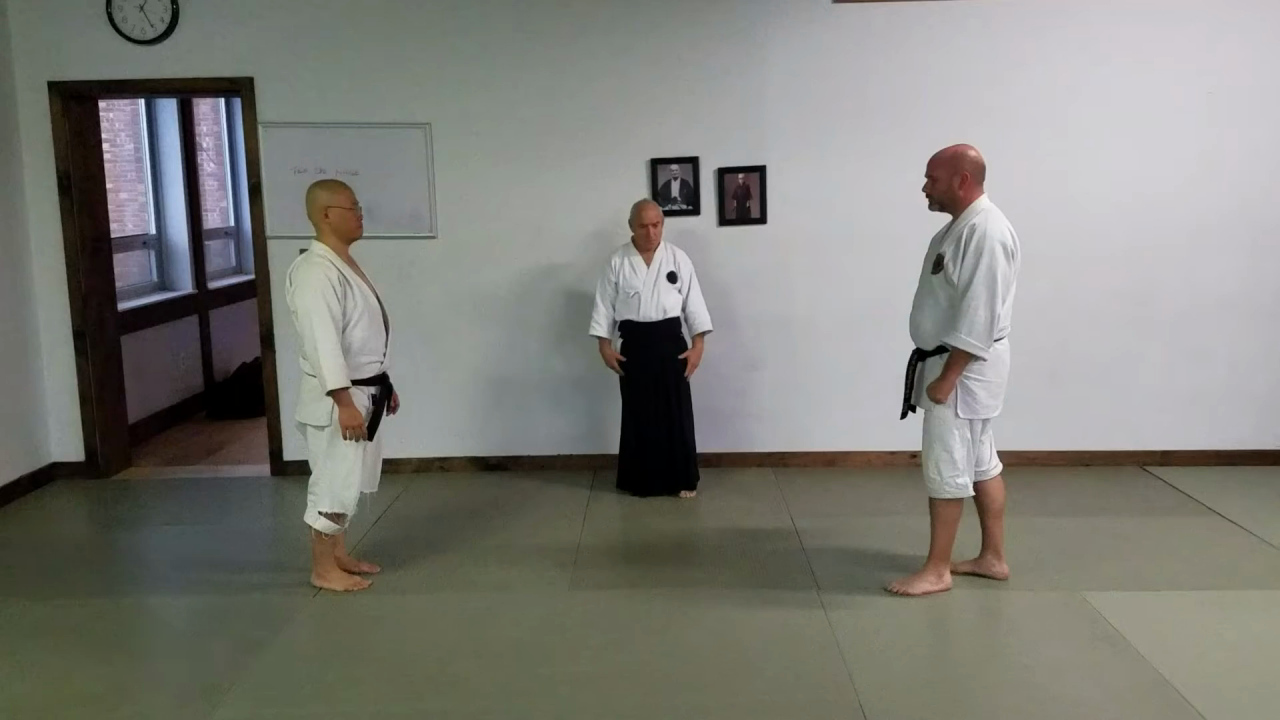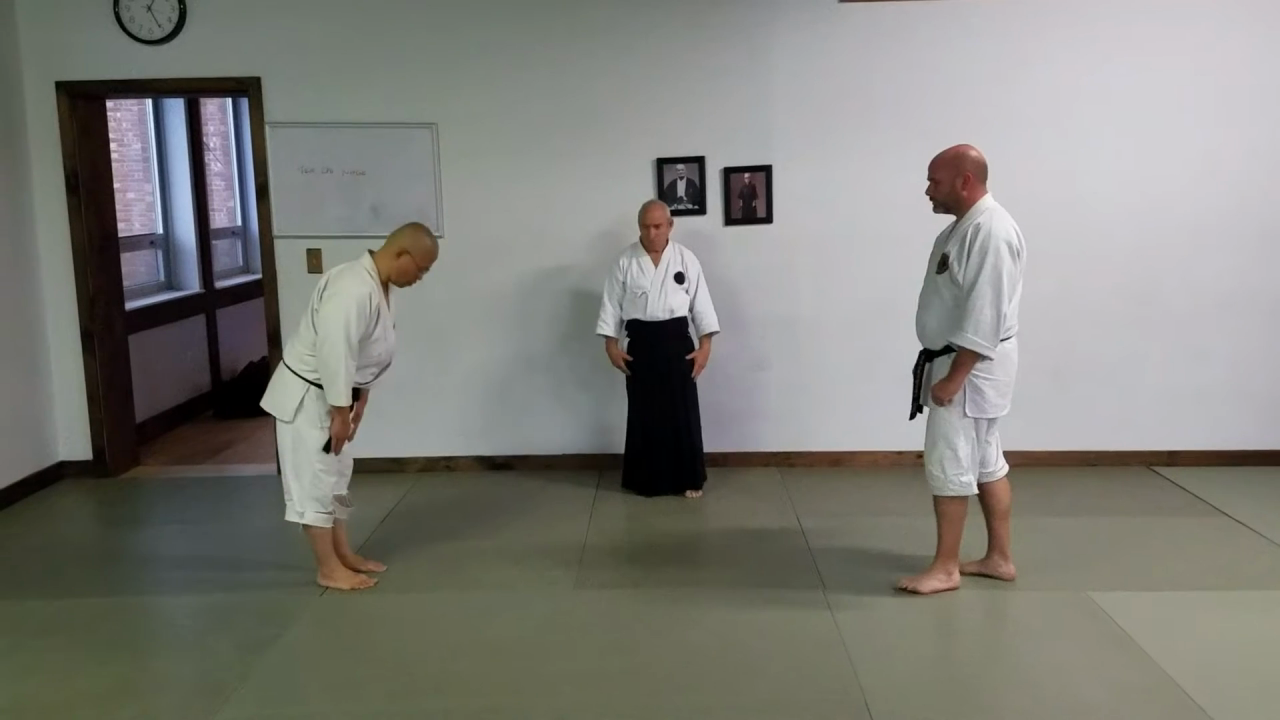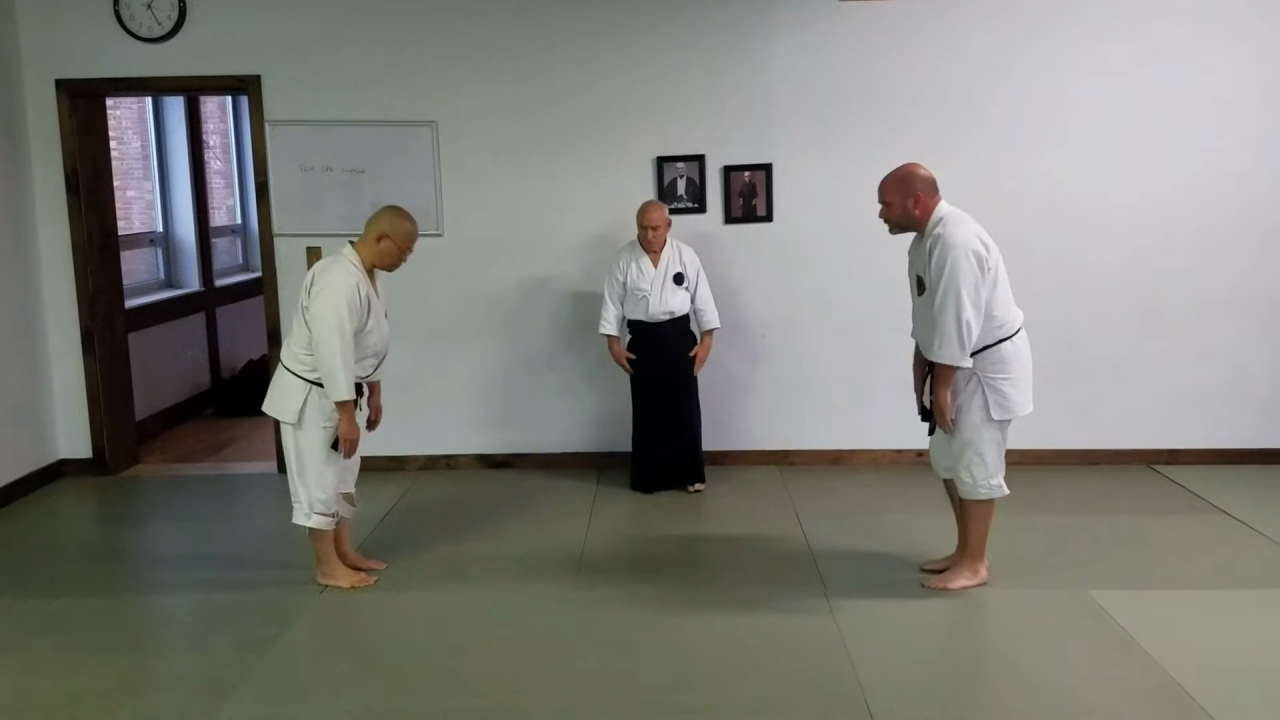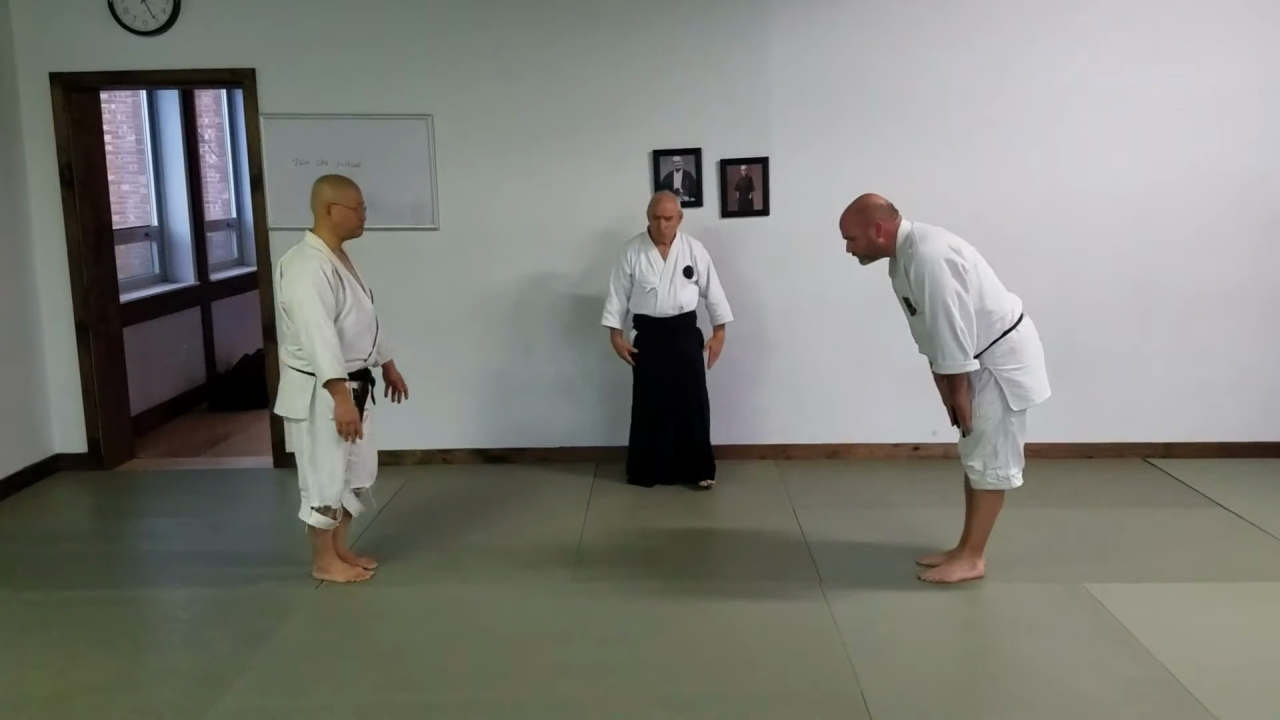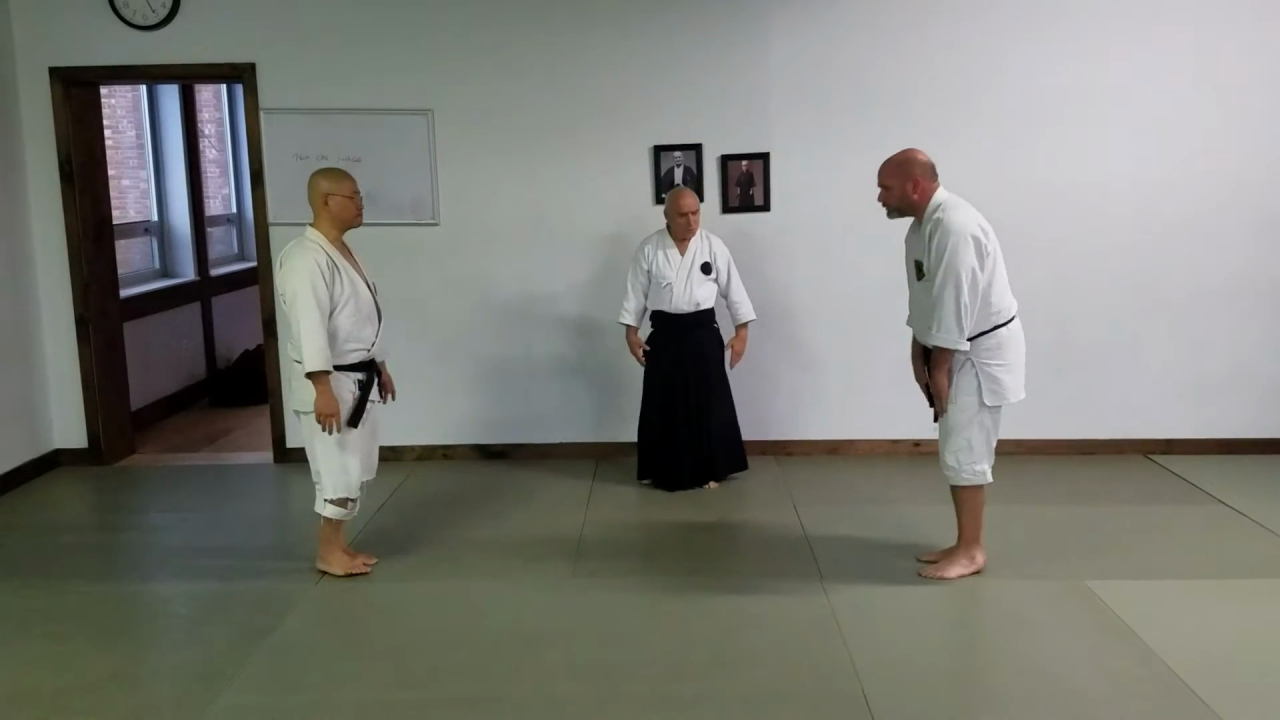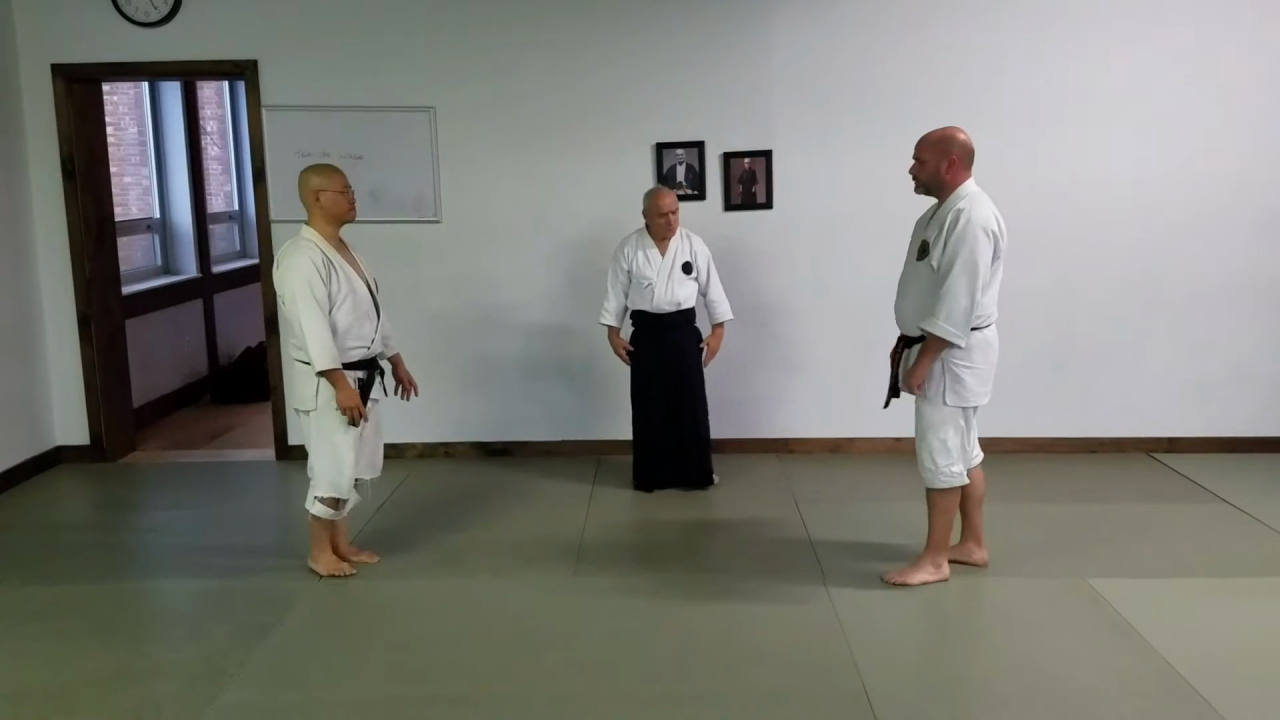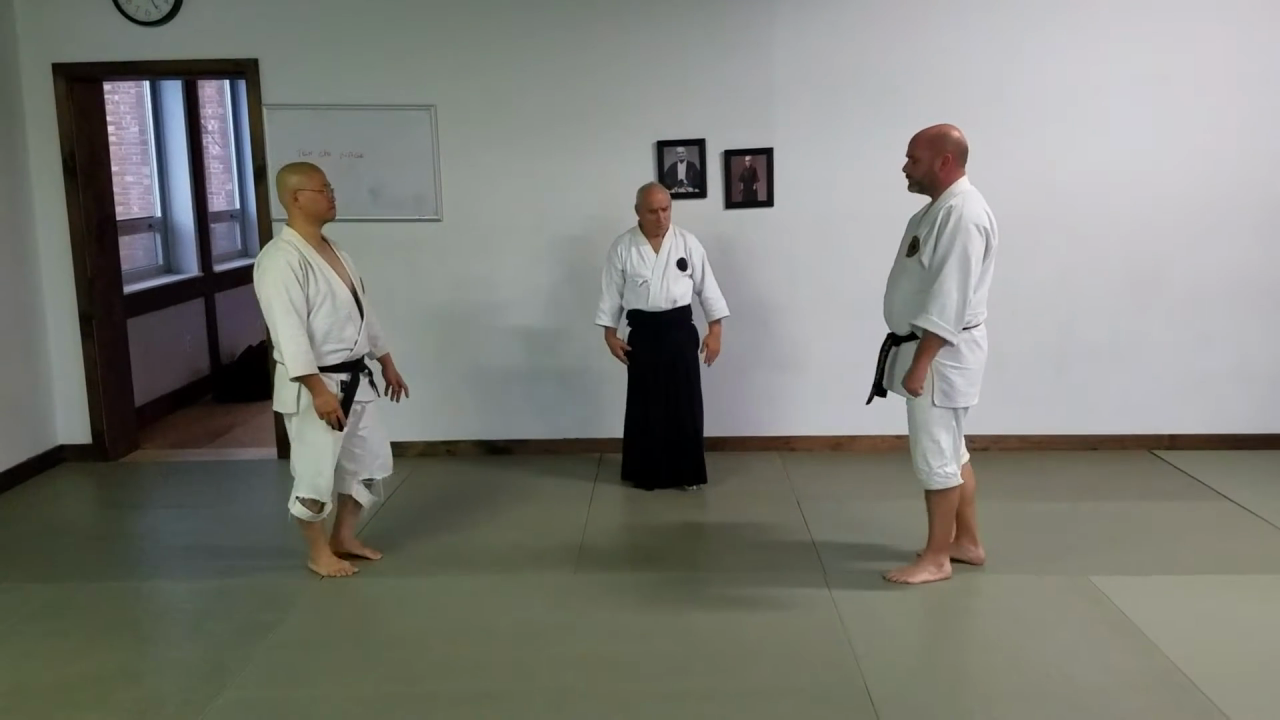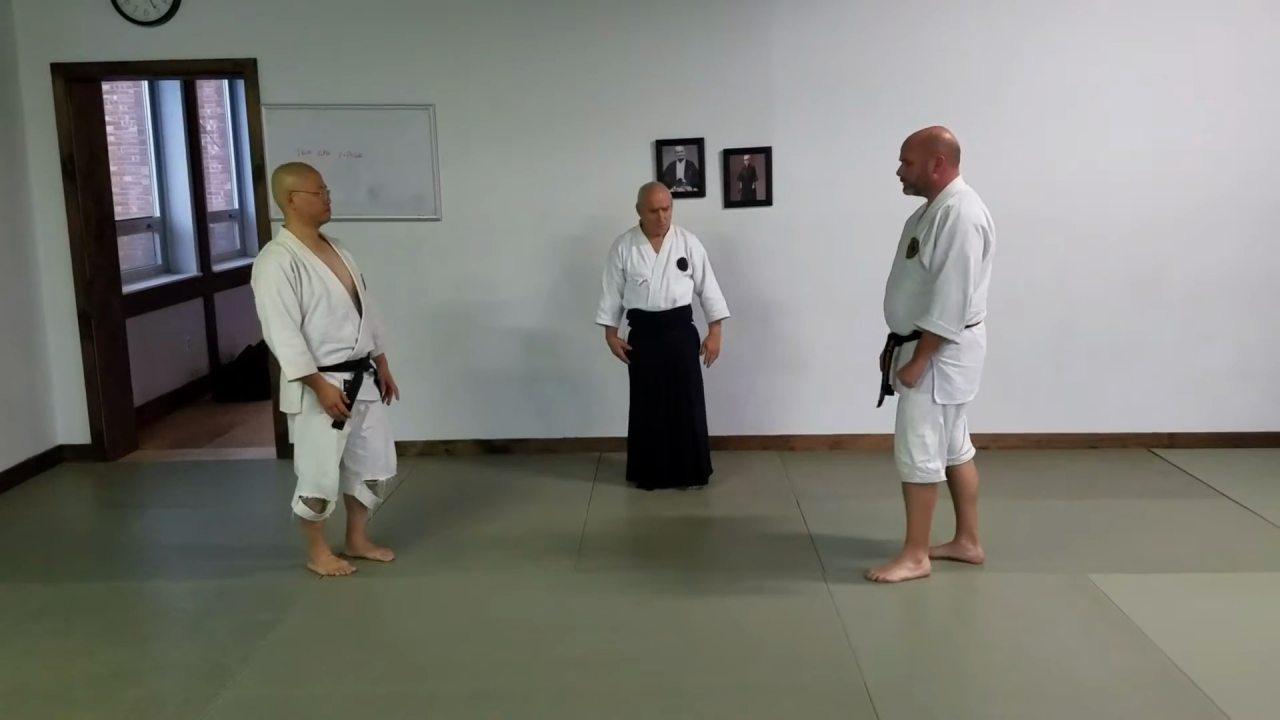
dt=0.5s
person 1, frame 1
left shoulder: (985, 231)
right shoulder: (963, 226)
left elbow: (979, 317)
left wrist: (948, 377)
left hip: (963, 368)
right hip: (951, 362)
left knee: (946, 465)
right knee: (980, 461)
left ankle: (937, 569)
right ankle: (993, 557)
person 1, frame 2
left shoulder: (991, 230)
right shoulder: (965, 225)
left elbow: (985, 317)
left wrist: (953, 378)
right wrist: (941, 368)
left hip: (972, 367)
right hip: (956, 363)
left knee: (948, 465)
right knee: (984, 462)
left ankle: (946, 566)
right ankle: (999, 558)
person 1, frame 3
left shoulder: (954, 240)
right shoulder: (929, 237)
left elbow: (956, 323)
right elbow: (929, 314)
left wrist: (941, 388)
right wrist: (921, 366)
left hip: (988, 366)
right hip: (966, 365)
left knee: (976, 466)
right knee: (948, 460)
left ankle: (973, 564)
right ankle: (966, 551)
person 1, frame 4
left shoulder: (926, 256)
right shoulder: (905, 252)
left elbow: (952, 330)
right elbow: (933, 330)
left wrist: (959, 392)
right wrist: (945, 387)
left hip: (1002, 356)
right hip: (983, 356)
left knee: (990, 458)
right knee: (976, 454)
left ankle: (971, 557)
right ankle: (966, 547)
person 1, frame 5
left shoulder: (953, 226)
right shoulder: (924, 224)
left elbow: (954, 307)
right elbow: (924, 301)
left wrist: (940, 370)
right wrist: (919, 357)
left hip: (983, 352)
right hip: (964, 351)
left knee: (963, 453)
right knee: (961, 449)
left ankle: (969, 551)
right ankle: (967, 545)
person 1, frame 6
left shoulder: (970, 216)
right shoulder: (944, 210)
left elbow: (957, 303)
left wrist: (922, 360)
right wrist: (906, 345)
left hip: (951, 354)
right hip: (937, 350)
left knee: (940, 456)
right knee: (962, 451)
left ankle: (934, 560)
right ankle: (972, 544)
person 1, frame 7
left shoulder: (962, 213)
right shoulder: (940, 208)
left elbow: (949, 300)
left wrist: (920, 364)
right wrist: (916, 356)
left hip: (941, 353)
right hip: (925, 347)
left knee: (936, 455)
right knee: (949, 451)
left ankle: (936, 558)
right ankle: (967, 543)
person 1, frame 8
left shoulder: (960, 215)
right shoulder: (933, 210)
left elbow: (950, 302)
left wrist: (919, 360)
right wrist: (896, 346)
left hip: (940, 352)
right hip: (924, 347)
left knee: (918, 451)
right knee: (952, 446)
left ankle: (915, 555)
right ankle: (967, 541)
person 2, frame 1
left shoulder: (344, 263)
right shoulder: (314, 272)
right elbow: (323, 343)
left wrist: (384, 384)
right wrist: (345, 403)
left hip: (364, 390)
right hip: (338, 397)
left knee: (349, 480)
right knee: (334, 481)
left ankle: (338, 556)
right ankle: (323, 570)
person 2, frame 2
left shoulder: (379, 285)
right shoulder: (353, 289)
left elbow: (368, 354)
right elbow: (336, 354)
left wrist: (358, 401)
right wrist: (340, 413)
left hip: (330, 394)
right hip: (306, 395)
left knee: (334, 476)
right knee: (313, 481)
left ankle: (344, 554)
right ankle: (328, 569)
person 2, frame 3
left shoulder: (365, 275)
right shoulder: (339, 281)
left elbow: (366, 345)
right elbow: (333, 352)
left wrist: (374, 393)
right wrist: (347, 412)
left hip: (333, 394)
right hip: (308, 396)
left knee: (342, 475)
right knee: (318, 480)
left ankle: (345, 553)
right ankle: (328, 566)
person 2, frame 4
left shoulder: (338, 257)
right shoulder: (307, 265)
left elbow: (362, 321)
right elbow: (318, 335)
left wrist: (387, 365)
right wrist: (340, 397)
left hip: (350, 384)
right hip: (319, 391)
left knee: (356, 472)
right knee: (326, 477)
left ankle: (339, 548)
right ankle: (324, 561)
person 2, frame 5
left shoulder: (342, 251)
right shoulder: (306, 258)
right elbow: (309, 328)
left wrist: (380, 367)
right wrist: (323, 390)
left hip: (358, 378)
right hip: (330, 381)
left knee: (355, 467)
right knee: (339, 468)
left ankle: (338, 545)
right ankle: (328, 552)
person 2, frame 6
left shoulder: (343, 249)
right shoulder: (302, 257)
left elbow: (371, 312)
right elbow: (313, 327)
left wrist: (396, 361)
right wrist: (340, 385)
left hip: (361, 375)
right hip: (327, 382)
left knee: (354, 466)
right knee: (332, 468)
left ankle: (339, 542)
right ankle: (319, 551)
person 2, frame 7
left shoulder: (332, 250)
right shoulder: (281, 259)
left elbow: (360, 311)
right elbow: (288, 332)
left wrist: (386, 362)
right wrist: (318, 390)
left hip: (354, 378)
right hip: (315, 384)
left knee: (369, 460)
right knee: (316, 472)
left ankle: (344, 536)
right ankle: (318, 552)
person 2, frame 8
left shoulder: (336, 249)
right shoulder: (277, 260)
left elbow: (364, 309)
right elbow: (283, 334)
left wrist: (382, 364)
right wrist: (320, 385)
left hip: (360, 378)
right hip: (317, 385)
left knee: (372, 463)
right knee: (319, 471)
left ankle: (356, 540)
right ankle: (318, 552)
person 3, frame 1
left shoulder: (677, 258)
right shoulder: (618, 261)
left elbow: (693, 301)
right elbow: (605, 304)
left wrist: (698, 344)
right wrist: (605, 346)
left hip: (670, 342)
right hip: (634, 345)
left knee: (677, 412)
right knee: (638, 414)
left ankle: (682, 479)
right ankle: (639, 480)
person 3, frame 2
left shoulder: (685, 258)
right shoulder: (626, 260)
left elbow: (700, 302)
right elbow: (612, 304)
left wrist: (705, 345)
right wrist: (612, 345)
left hip: (677, 342)
right hip: (641, 344)
left knee: (683, 412)
right knee: (644, 414)
left ankle: (688, 479)
right ankle: (645, 479)
person 3, frame 3
left shoulder: (684, 255)
right shoulder: (624, 259)
left elbow: (702, 298)
right elbow: (613, 302)
left wrist: (706, 340)
right wrist: (614, 344)
left hip: (679, 338)
right hip: (642, 342)
left knee: (684, 407)
right knee: (647, 411)
left ankle: (690, 474)
right ankle: (649, 476)
person 3, frame 4
left shoulder: (693, 249)
right shoulder: (632, 251)
left elbow: (712, 291)
right elbow: (618, 295)
left wrist: (719, 332)
right wrist: (616, 335)
left hip: (685, 334)
right hip: (648, 336)
left knee: (692, 403)
right knee: (649, 406)
left ankle: (699, 470)
right ankle: (647, 470)
person 3, frame 5
left shoulder: (713, 246)
right shoulder: (649, 248)
left elbow: (732, 289)
right elbow: (636, 292)
left wrist: (741, 331)
right wrist: (631, 333)
left hip: (702, 333)
right hip: (664, 334)
left knee: (708, 404)
right knee: (660, 406)
left ankle: (707, 470)
right ankle: (660, 471)
person 3, frame 6
left shoulder: (693, 244)
right shoulder: (629, 248)
left elbow: (711, 288)
right elbow: (617, 292)
left wrist: (717, 330)
right wrist: (613, 333)
left hip: (683, 332)
right hip: (646, 334)
left knee: (690, 403)
right knee: (648, 407)
left ankle: (695, 471)
right ankle: (650, 473)
person 3, frame 7
left shoulder: (687, 242)
right shoulder: (622, 247)
left elbow: (706, 286)
right elbow: (612, 292)
left wrist: (715, 329)
right wrist: (610, 333)
left hip: (680, 331)
right hip: (643, 334)
left knee: (685, 403)
right knee: (645, 406)
left ankle: (687, 472)
right ankle: (647, 472)
person 3, frame 8
left shoulder: (688, 242)
right shoulder: (623, 246)
left elbow: (707, 287)
right elbow: (612, 292)
left wrist: (715, 331)
right wrist: (611, 334)
left hip: (680, 331)
right hip: (643, 333)
left knee: (687, 403)
right knee: (647, 405)
left ankle: (690, 471)
right ankle: (649, 472)
